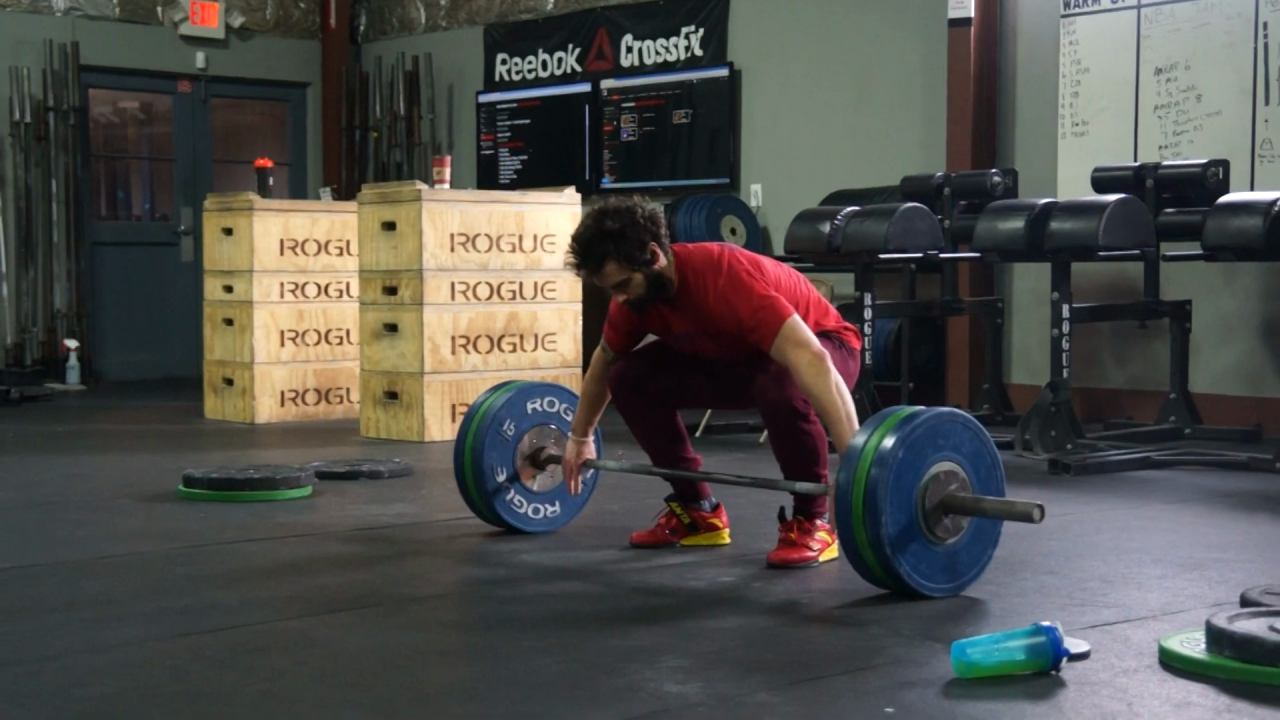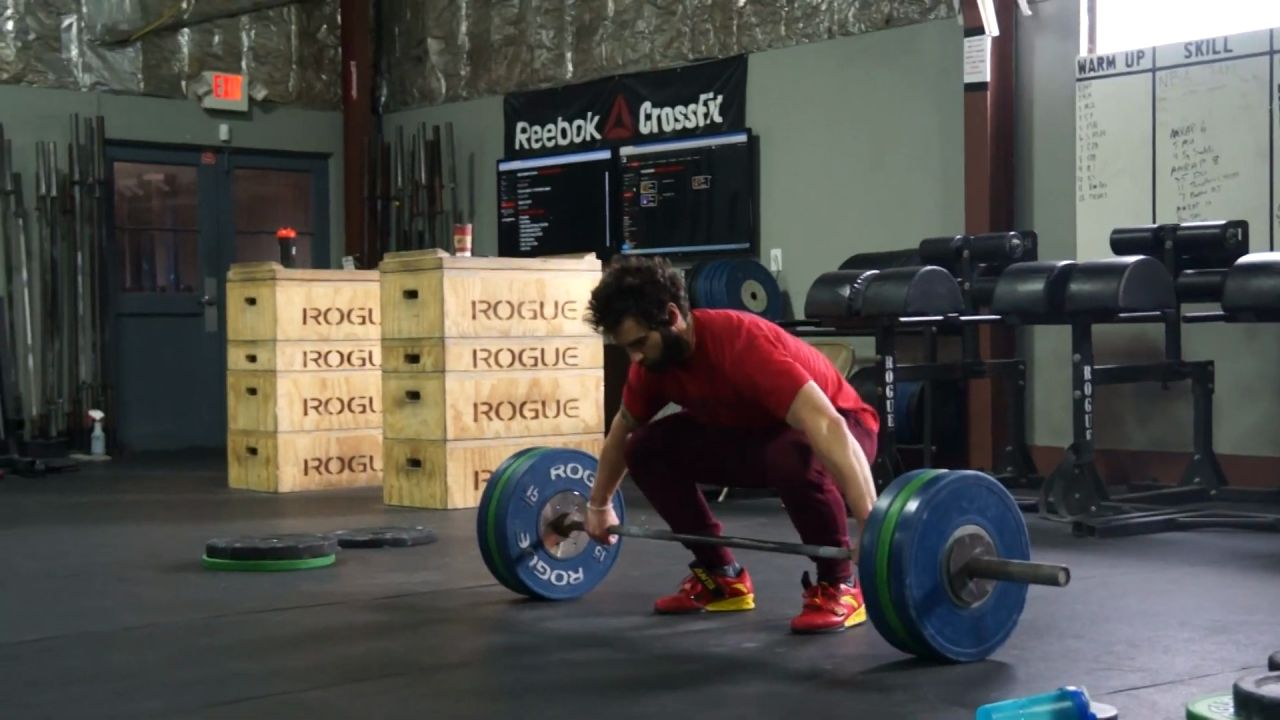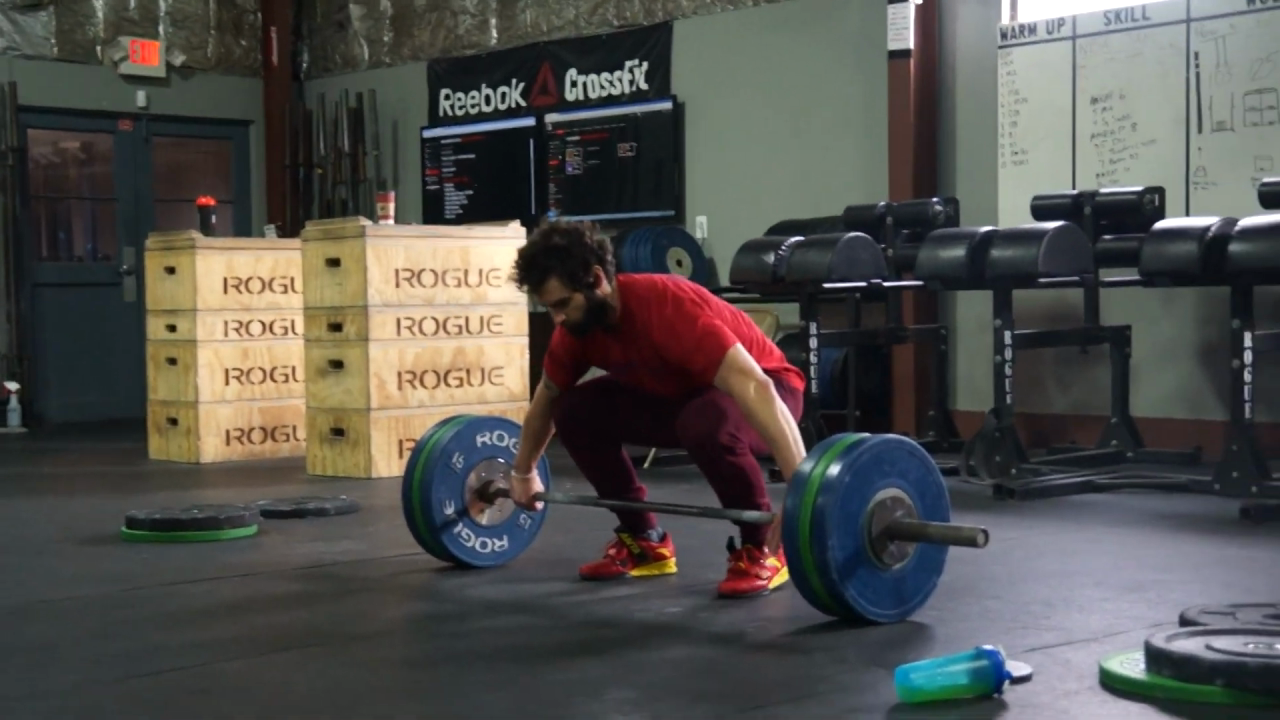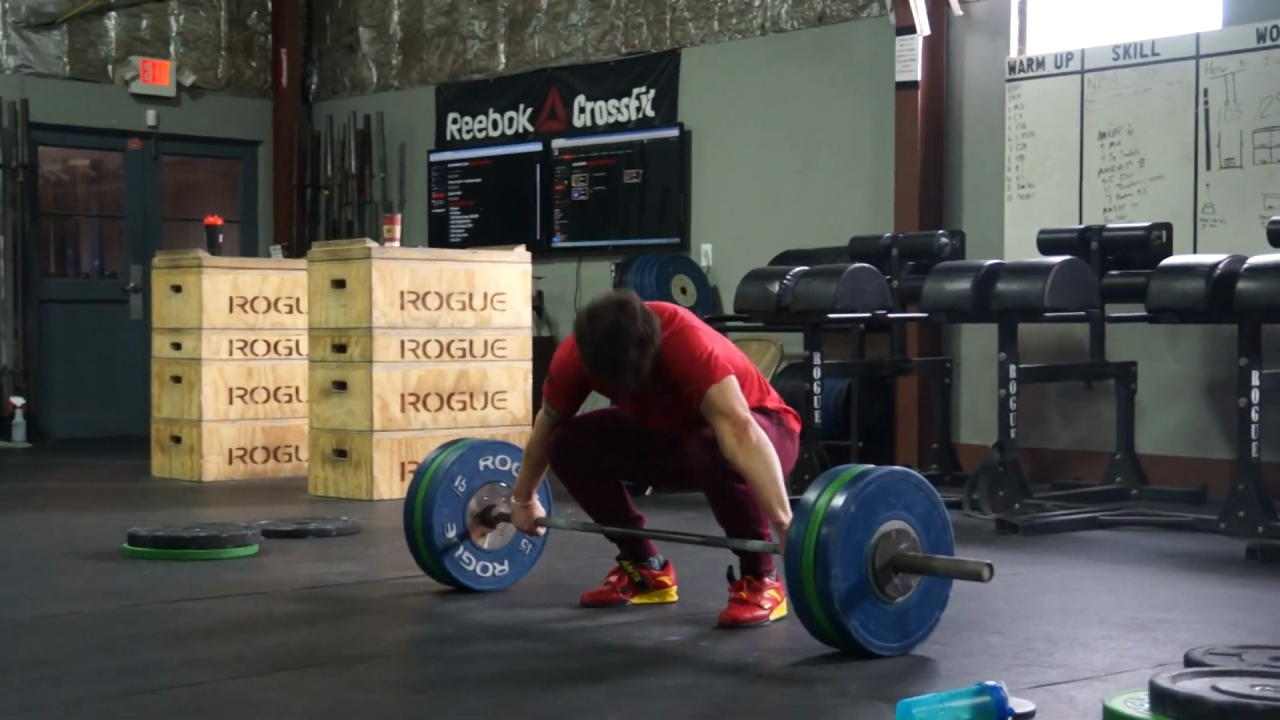
dt=0.7s
person 1, frame 1
left shoulder: (723, 278)
right shoulder: (634, 292)
left elbow: (811, 362)
right elbow: (604, 362)
right wrist: (580, 438)
left hip: (822, 344)
left knee: (781, 392)
right knee: (629, 377)
left ankle: (812, 522)
right ankle: (697, 509)
person 1, frame 2
left shoulder: (742, 345)
right shoulder: (652, 360)
left elbow: (825, 427)
right elbow: (622, 430)
right wrist: (599, 506)
left hip: (841, 427)
left knee: (793, 459)
right knee: (644, 450)
left ankle: (839, 586)
right ankle: (720, 576)
person 1, frame 3
left shoulder: (667, 307)
right shoulder: (576, 328)
left elbow: (753, 388)
right elbow: (546, 397)
right wrist: (523, 473)
left hip: (765, 387)
left knee: (706, 426)
right knee: (572, 410)
left ankle: (759, 550)
right ankle: (644, 539)
person 1, frame 4
left shoulder: (681, 337)
right shoulder: (574, 356)
left elbow: (737, 431)
right elbow: (547, 423)
left wrist: (788, 528)
right wrist: (523, 500)
left hip: (760, 427)
left knee: (718, 453)
right knee: (567, 445)
left ankle: (761, 580)
right ankle: (645, 567)
